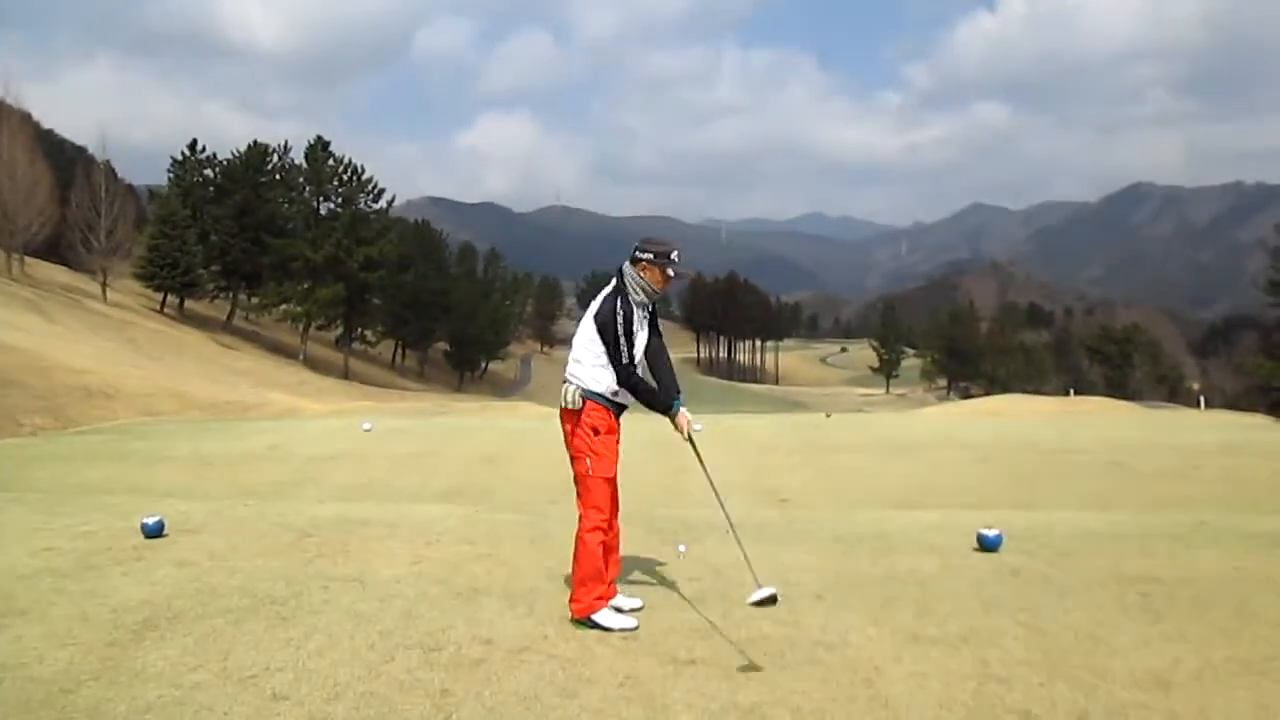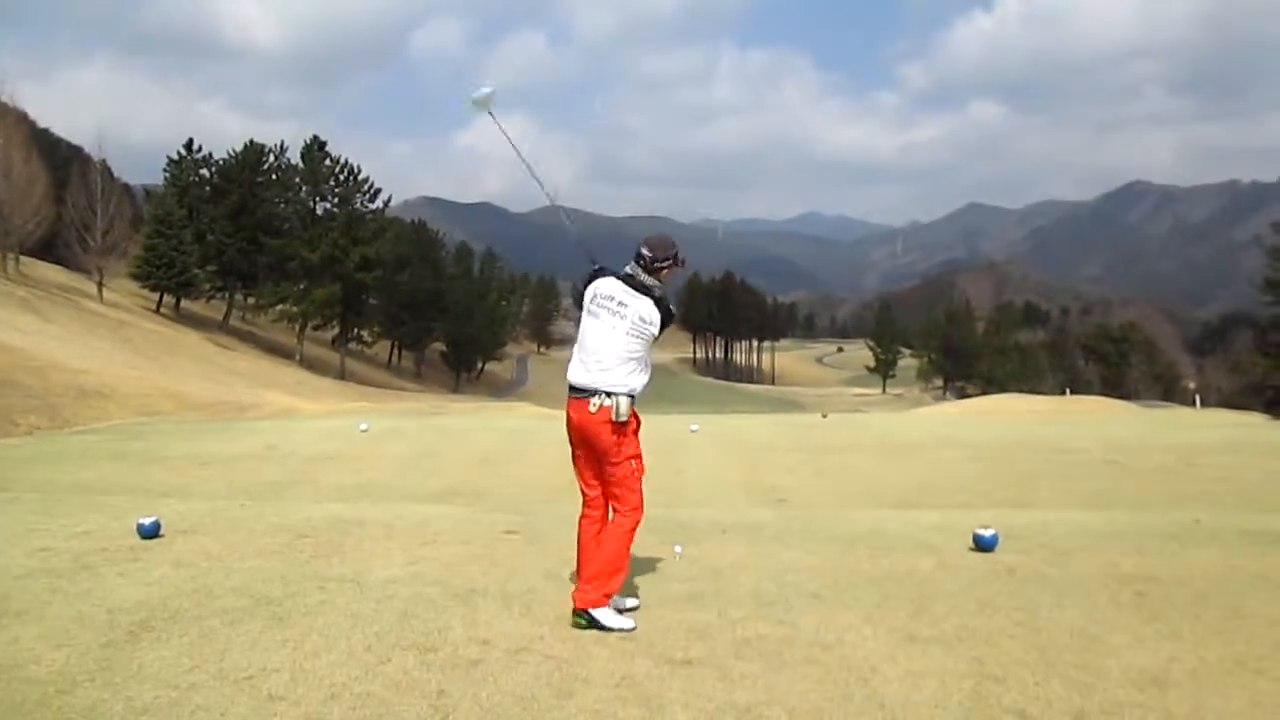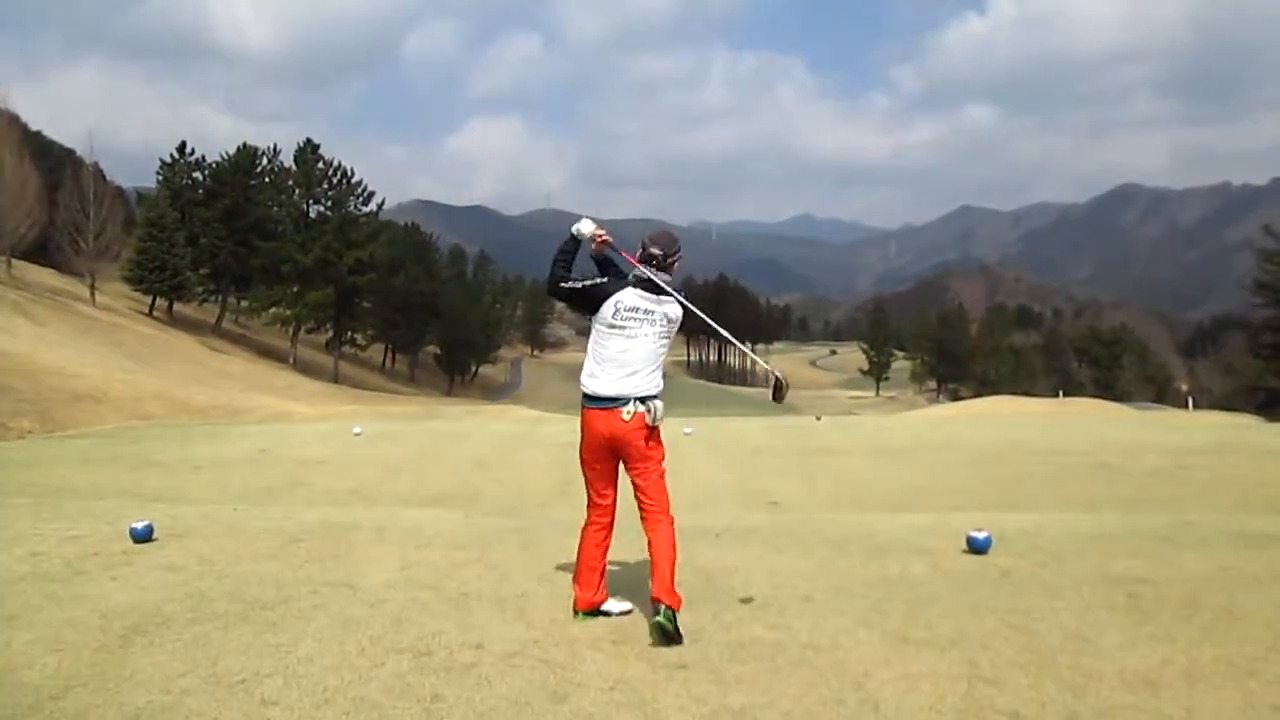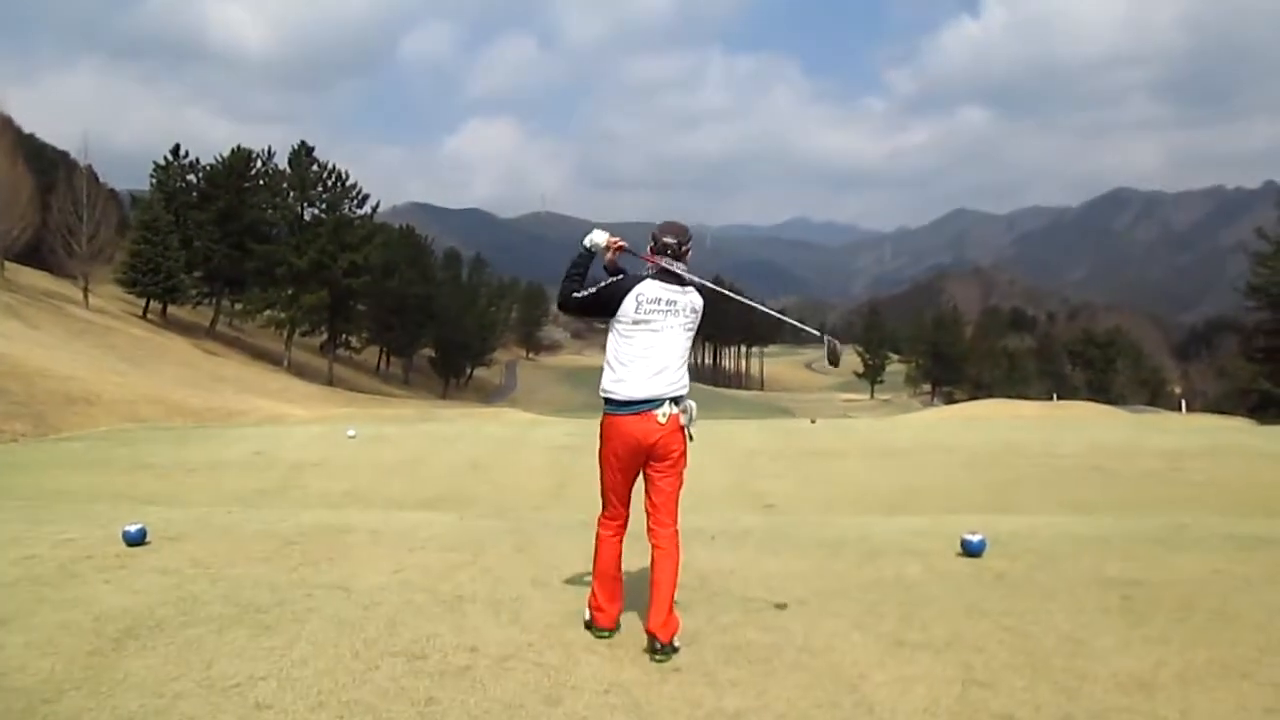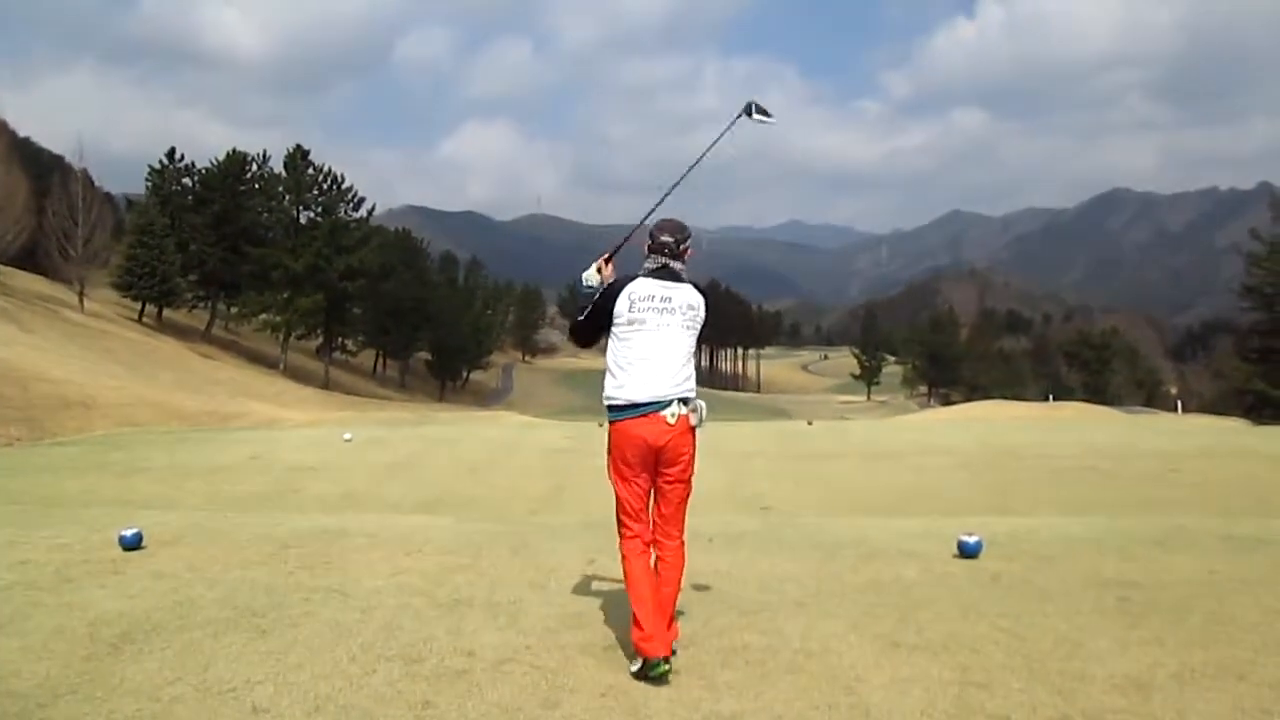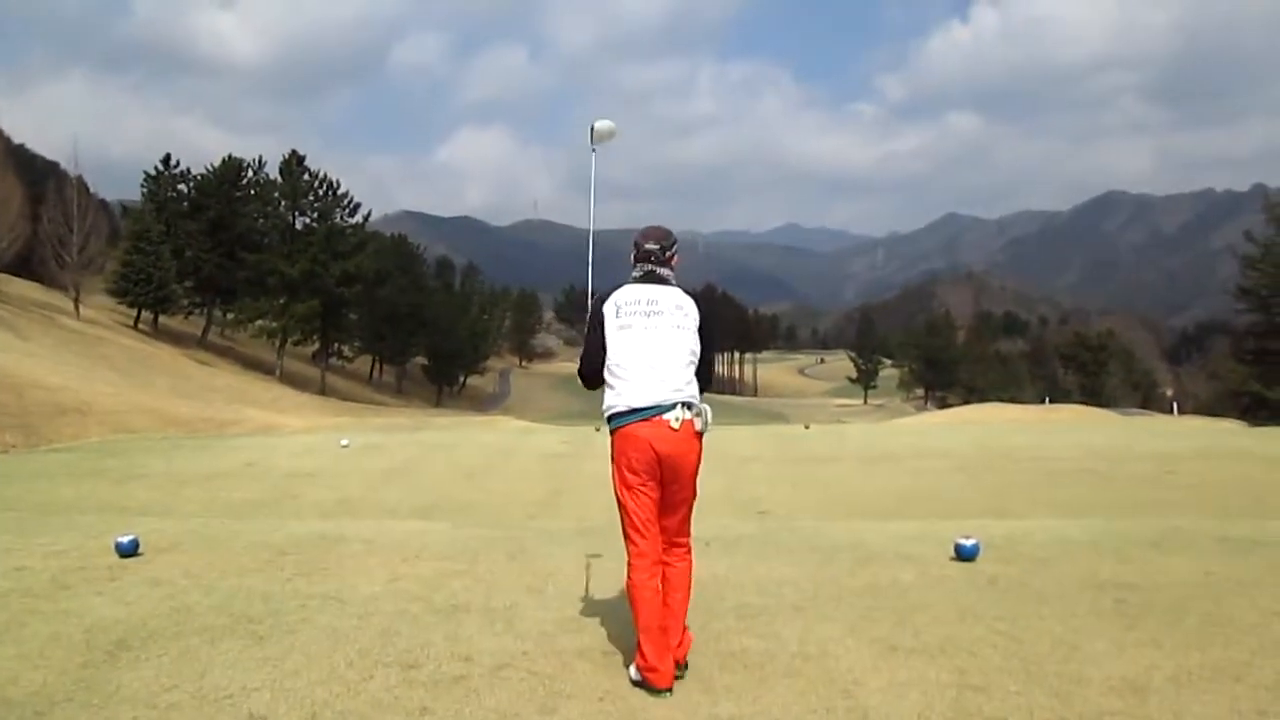
dt=0.3s
person 1, frame 1
left shoulder: (640, 304)
right shoulder: (616, 304)
left elbow: (658, 360)
right elbow: (626, 375)
left wrist: (676, 404)
right wrist: (669, 411)
left hip: (597, 409)
right hip: (590, 411)
left knee: (606, 507)
right knee: (596, 510)
left ankle: (603, 589)
right ankle: (587, 604)
person 1, frame 2
left shoulder: (598, 283)
right shoulder: (659, 313)
left hip: (578, 405)
right hip: (612, 414)
left knee: (595, 503)
right knee: (627, 508)
left ankle: (596, 590)
right ankle: (592, 599)
person 1, frame 3
left shoulder: (609, 293)
right shoulder: (676, 308)
left elbow: (555, 283)
left wrist: (578, 235)
right wrist: (603, 256)
left hip: (596, 415)
right hip: (640, 418)
left knee: (599, 509)
right knee: (657, 516)
left ankle: (589, 596)
right ankle: (664, 604)
person 1, frame 4
left shoulder: (627, 290)
right shoulder: (695, 300)
left elbow: (567, 300)
left wrist: (591, 249)
right wrist: (614, 267)
left hip: (622, 420)
right hip: (669, 421)
left knee: (612, 518)
right knee: (664, 528)
left ankle: (603, 613)
right ankle: (662, 633)
person 1, frame 5
left shoulder: (620, 292)
right shoulder: (696, 301)
left elbow: (580, 337)
left wrist: (590, 286)
left hip: (630, 424)
right hip: (679, 423)
left knee: (635, 536)
right knee: (670, 535)
left ankle: (651, 649)
right ankle: (662, 637)
person 1, frame 6
left shoulder: (610, 303)
right shoulder: (690, 306)
left elbow: (589, 375)
left wrist: (615, 370)
left hip: (632, 433)
right hip: (683, 428)
left knee: (643, 551)
right knee: (677, 544)
left ankle: (654, 668)
right ankle: (675, 651)
